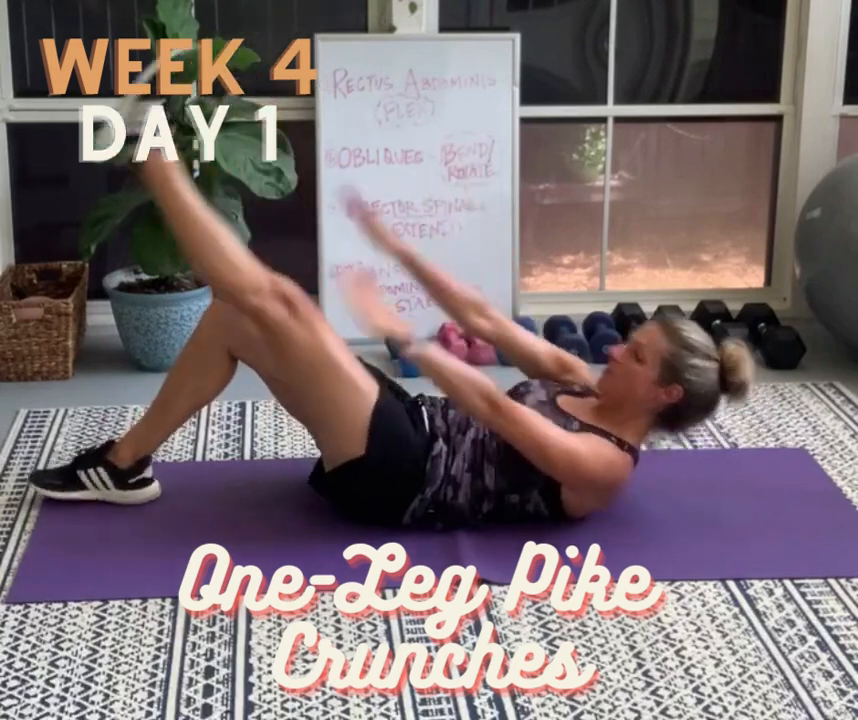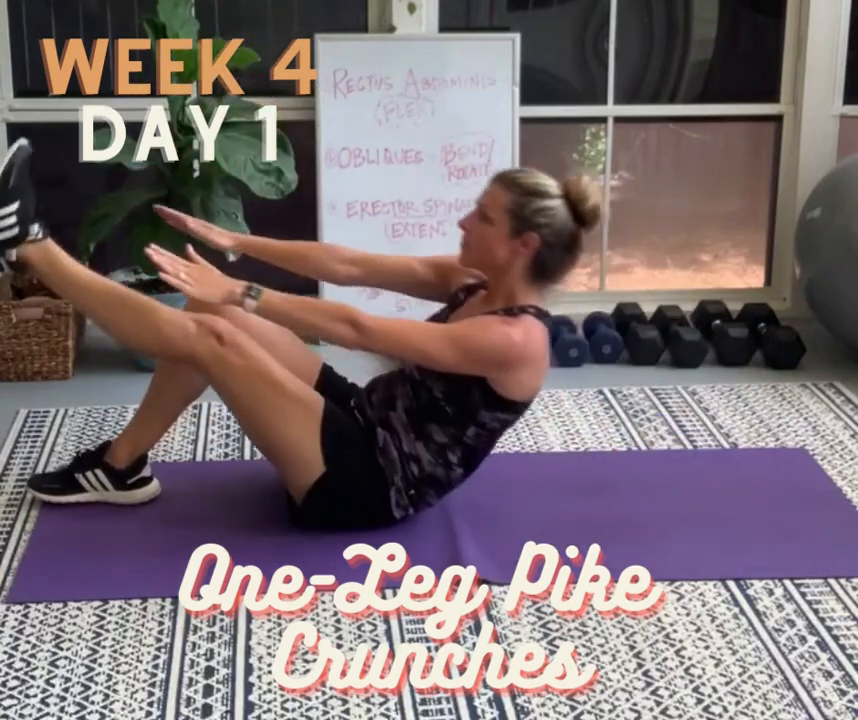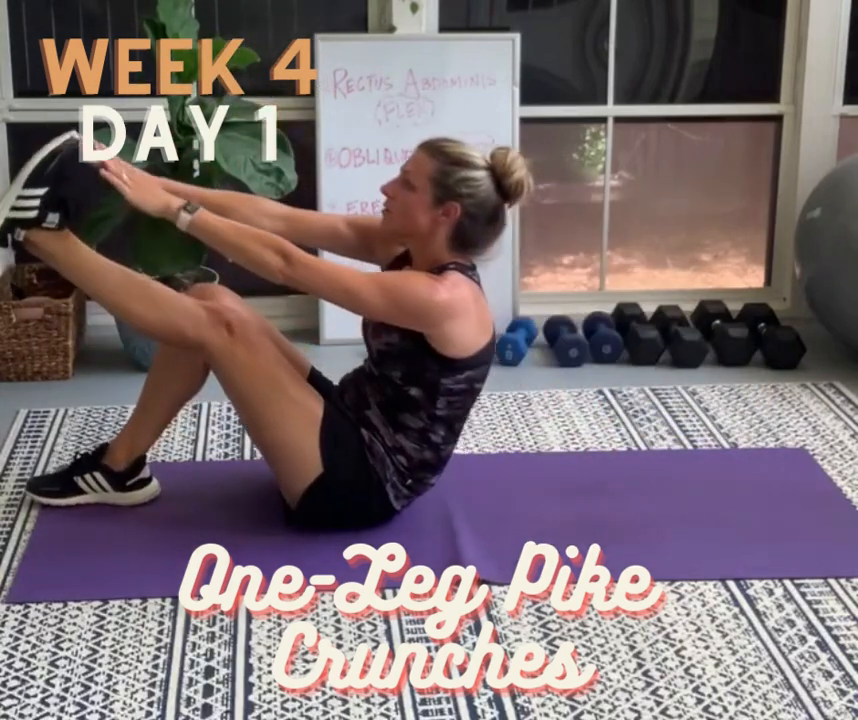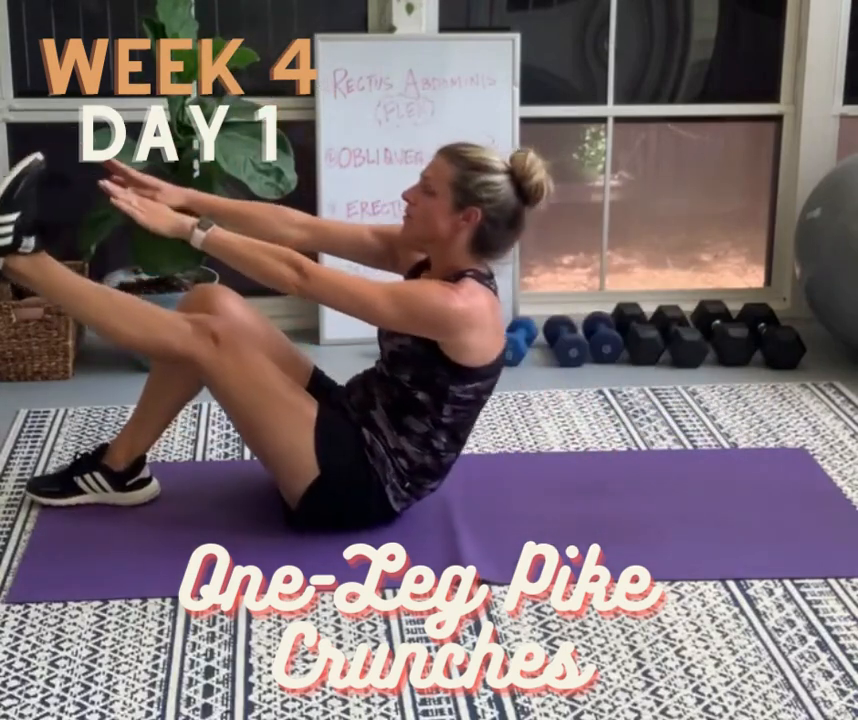
dt=0.5s
person 1, frame 1
left shoulder: (609, 466)
right shoulder: (594, 388)
left elbow: (500, 413)
right elbow: (489, 322)
left wrist: (404, 335)
right wrist: (402, 252)
left hip: (397, 480)
right hip: (418, 433)
left knee: (276, 302)
right knee: (237, 304)
left ankle: (158, 157)
right ankle: (125, 465)
person 1, frame 2
left shoulder: (516, 342)
right shoulder: (475, 284)
left elbow: (359, 331)
right elbow: (350, 265)
left wrist: (242, 295)
right wrist: (237, 243)
left hip: (366, 484)
right hip: (362, 422)
left knee: (206, 336)
right knee: (211, 312)
right ankle: (122, 467)
person 1, frame 3
left shoulder: (442, 298)
right shoulder: (406, 246)
left elbow: (285, 263)
right elbow: (278, 216)
left wrist: (173, 209)
right wrist: (163, 186)
left hip: (362, 483)
right hip: (349, 430)
left knee: (217, 326)
right knee: (208, 304)
left ankle: (44, 232)
right ankle: (120, 469)
person 1, frame 4
left shoulder: (459, 306)
right shoulder: (428, 254)
left elbow: (302, 277)
right elbow: (304, 230)
left wrist: (188, 228)
right wrist: (184, 197)
left hip: (363, 483)
right hip: (352, 428)
left knee: (204, 337)
right knee: (209, 302)
right ankle: (119, 468)
